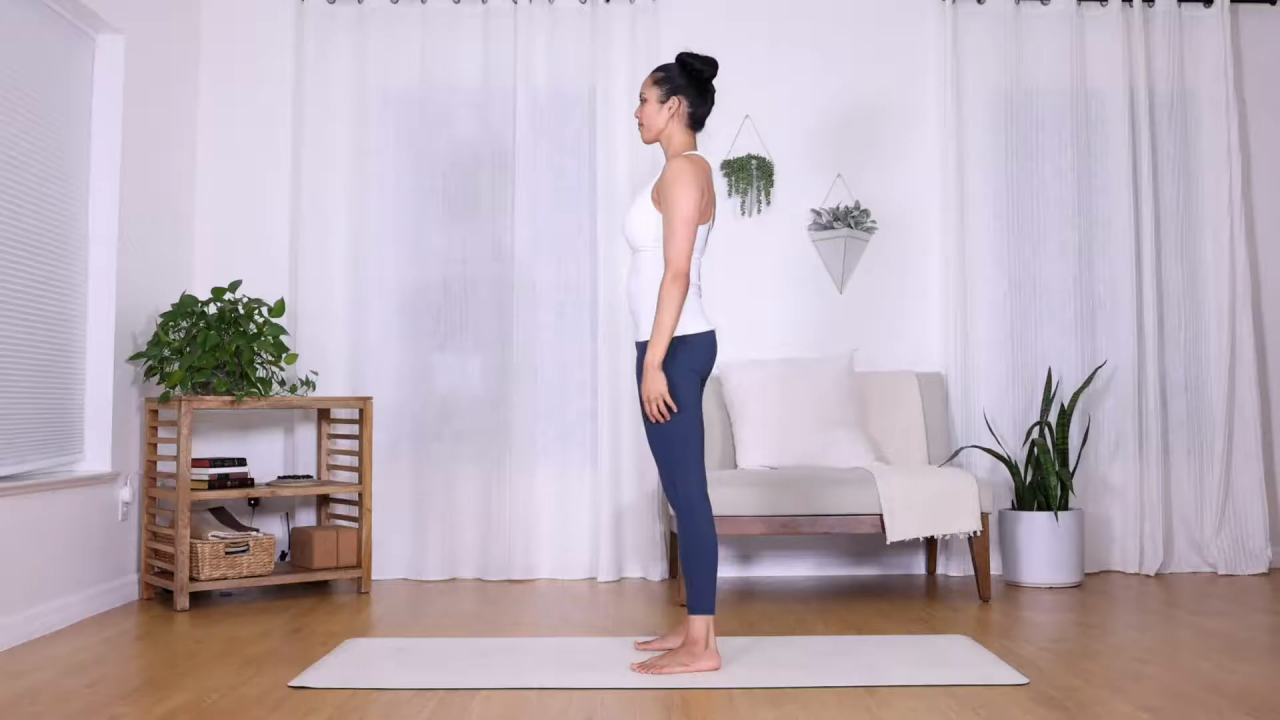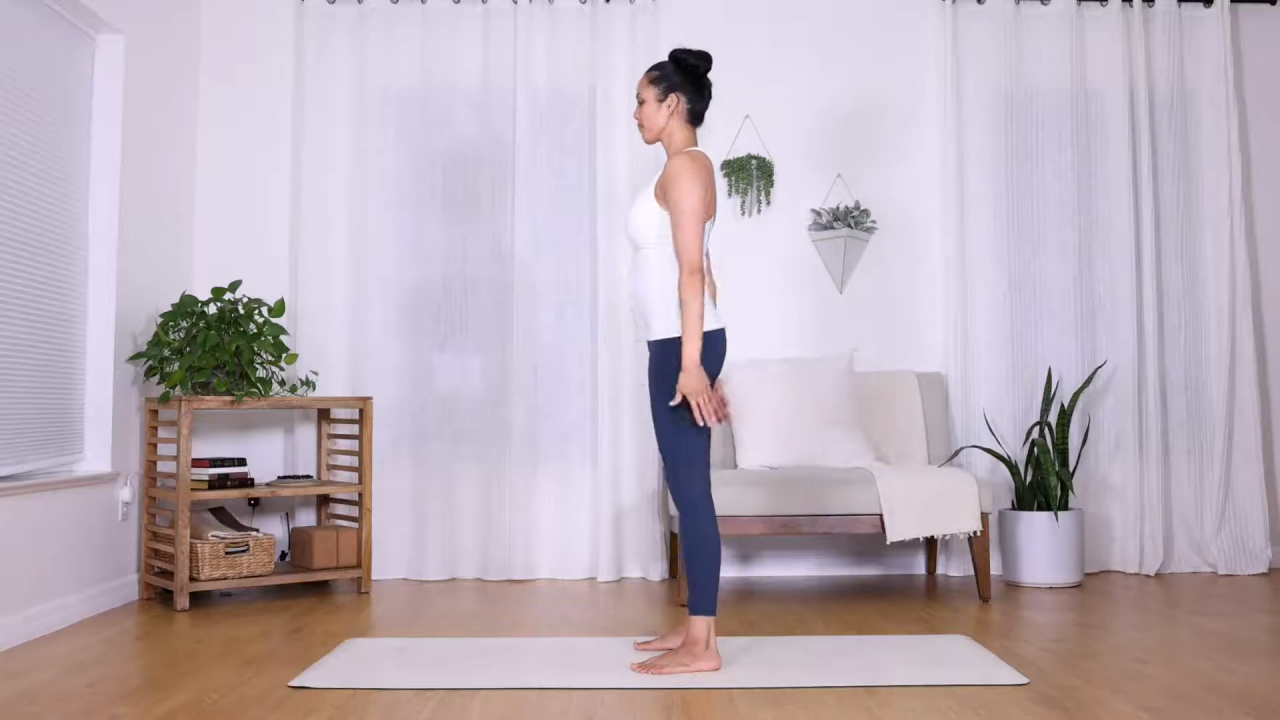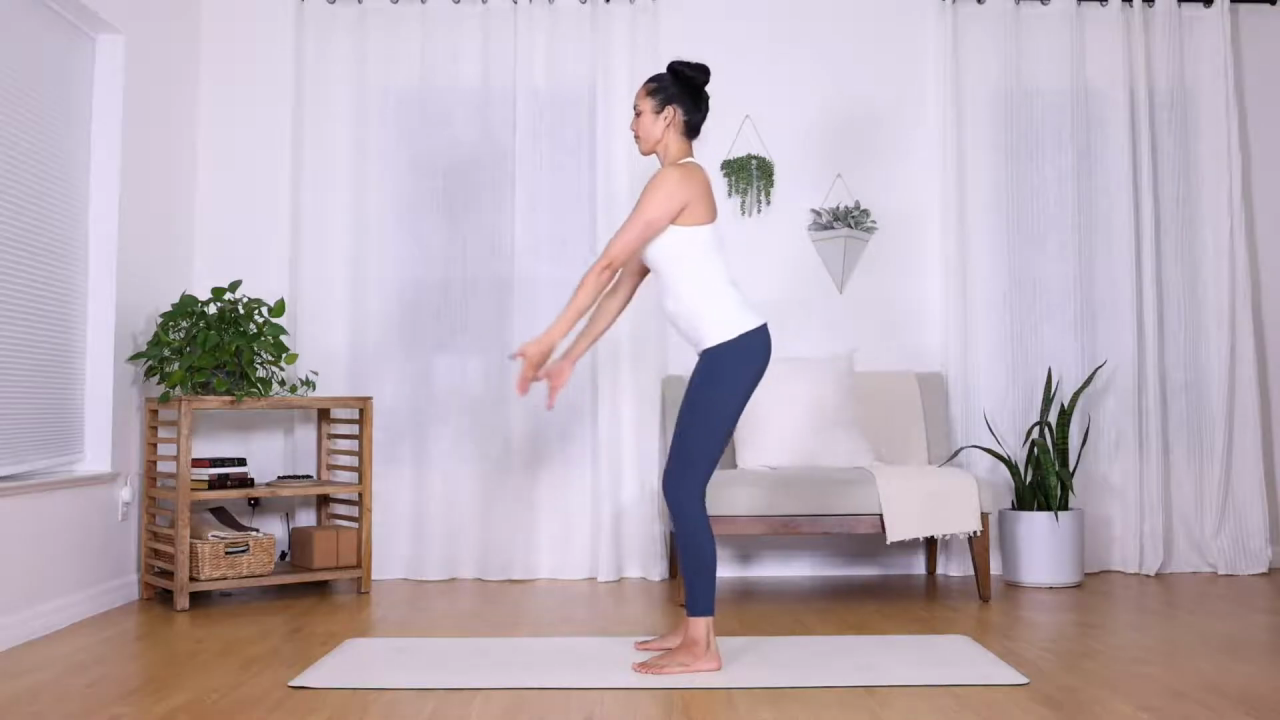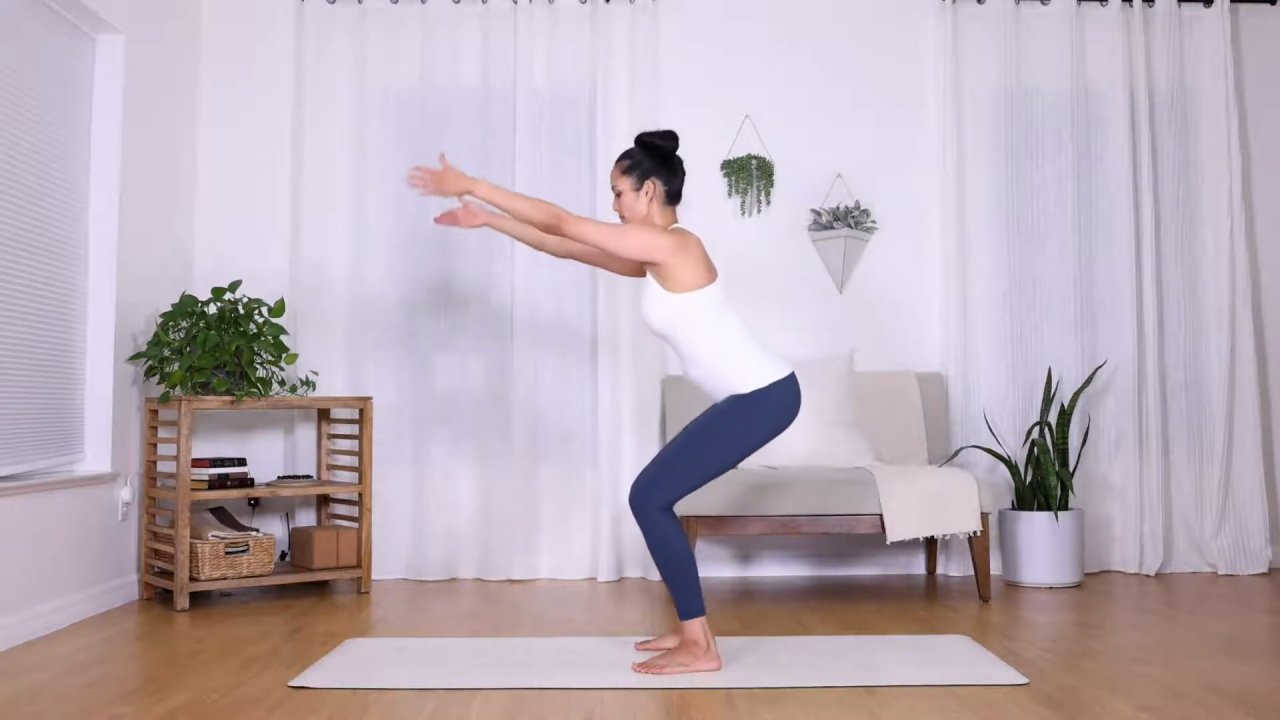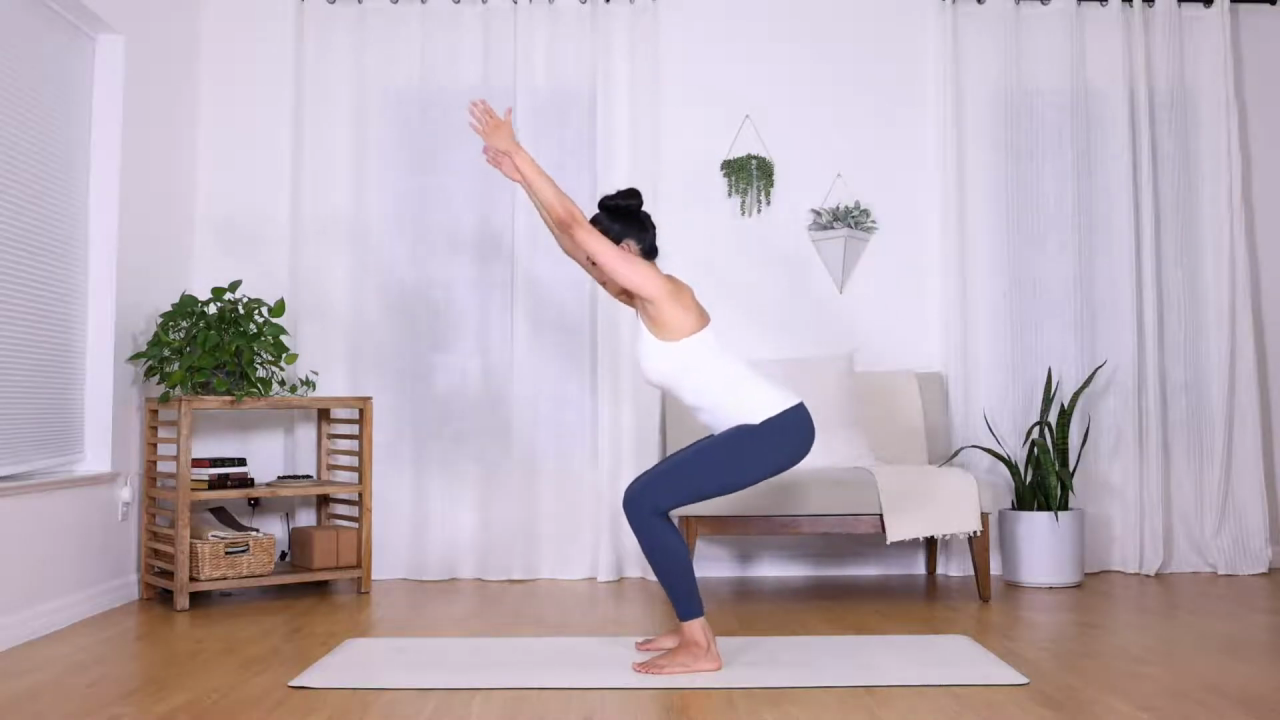
dt=0.7s
person 1, frame 1
left shoulder: (684, 169)
right shoulder: (682, 172)
left elbow: (677, 275)
left wrist: (653, 363)
left hip: (675, 348)
right hip: (674, 347)
left knee: (687, 493)
right knee: (682, 492)
left ankle: (701, 646)
right ankle: (694, 627)
person 1, frame 2
left shoulder: (684, 167)
right shoulder: (684, 170)
left elbow: (691, 270)
left wrist: (692, 361)
left hip: (680, 345)
right hip: (680, 344)
left knee: (691, 491)
right knee: (686, 491)
left ankle: (701, 645)
right ankle: (693, 628)
person 1, frame 3
left shoulder: (677, 177)
right shoulder: (679, 184)
left elbow: (610, 263)
right elbow: (624, 282)
left wrist: (546, 337)
right wrist: (569, 355)
left hip: (733, 349)
right hip: (728, 350)
left knee: (682, 489)
right knee: (681, 487)
left ankle: (702, 648)
right ankle: (695, 629)
person 1, frame 4
left shoulder: (669, 245)
right shoulder: (658, 256)
left elbow: (561, 223)
right elbow: (569, 245)
left wrist: (470, 185)
right wrist: (488, 218)
left hip: (762, 397)
right hip: (754, 395)
left knee: (649, 498)
right knee: (652, 498)
left ankle: (699, 647)
right ankle: (690, 630)
person 1, frame 5
left shoulder: (661, 292)
right shoulder: (649, 298)
left elbow: (575, 224)
right elbow: (572, 241)
left wrist: (514, 149)
right wrist: (521, 178)
left hip: (776, 430)
right hip: (766, 426)
left knee: (643, 502)
right knee: (647, 501)
left ankle: (699, 647)
right ankle: (692, 628)
